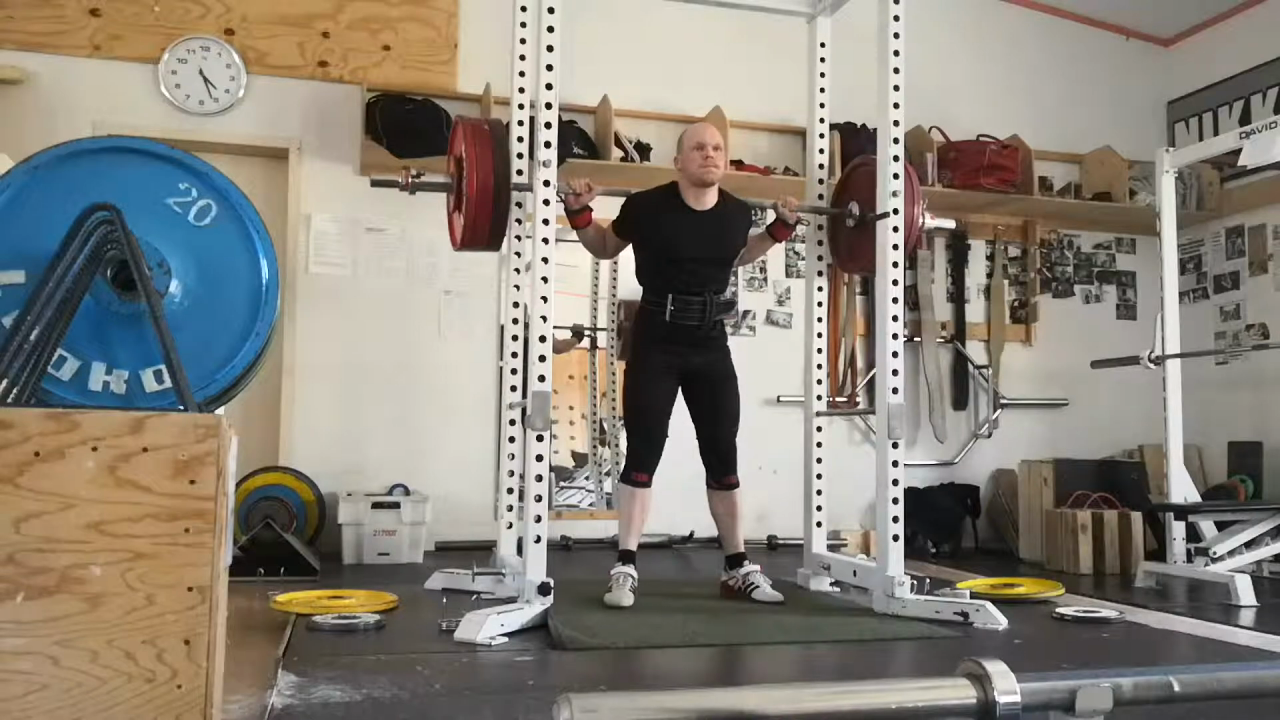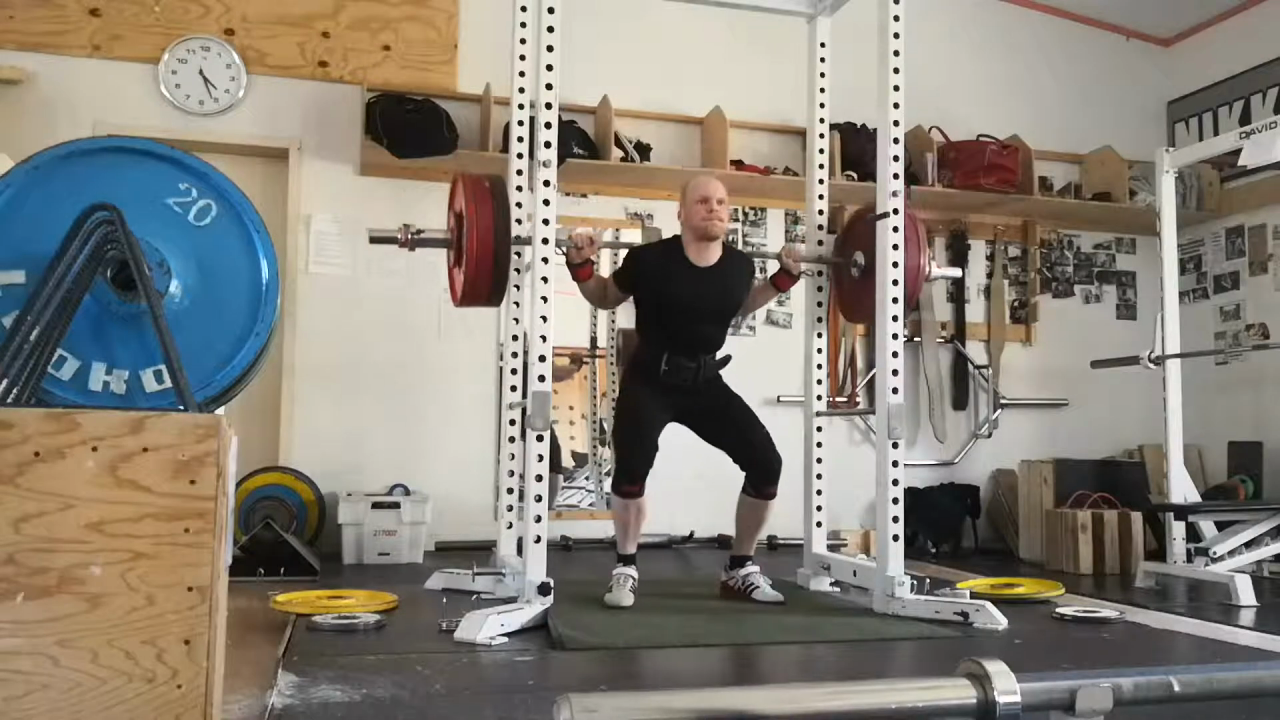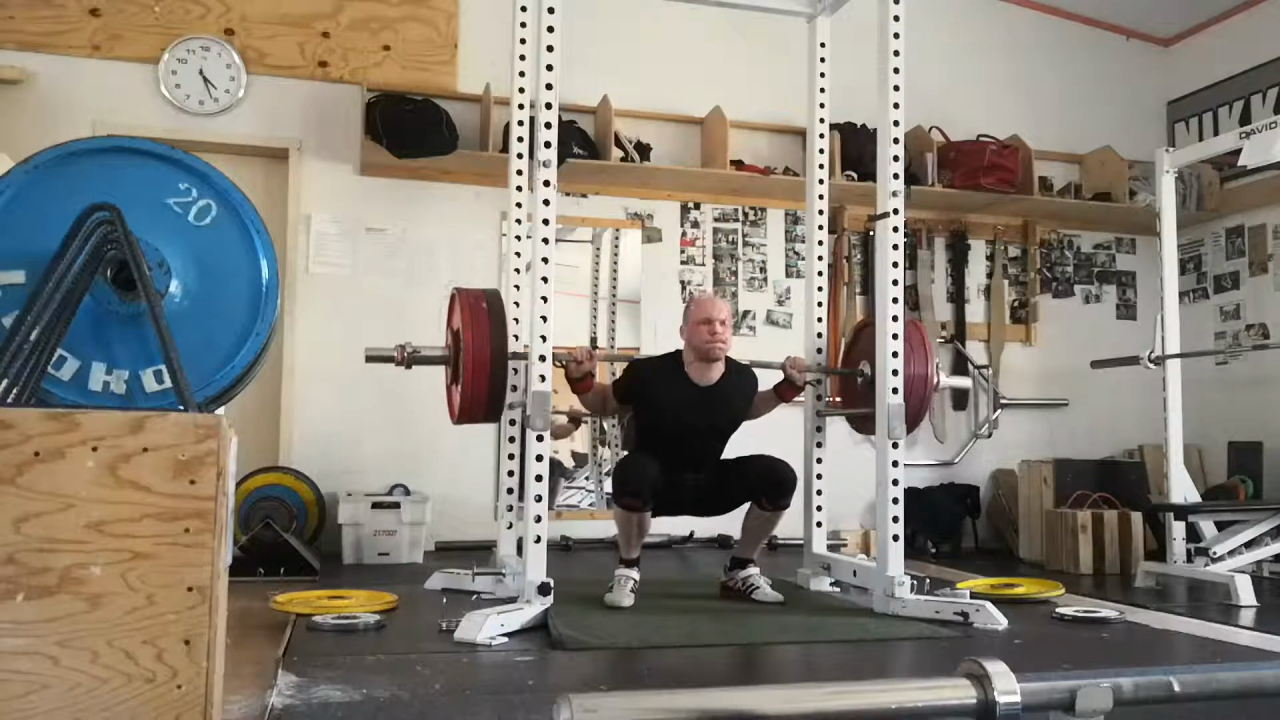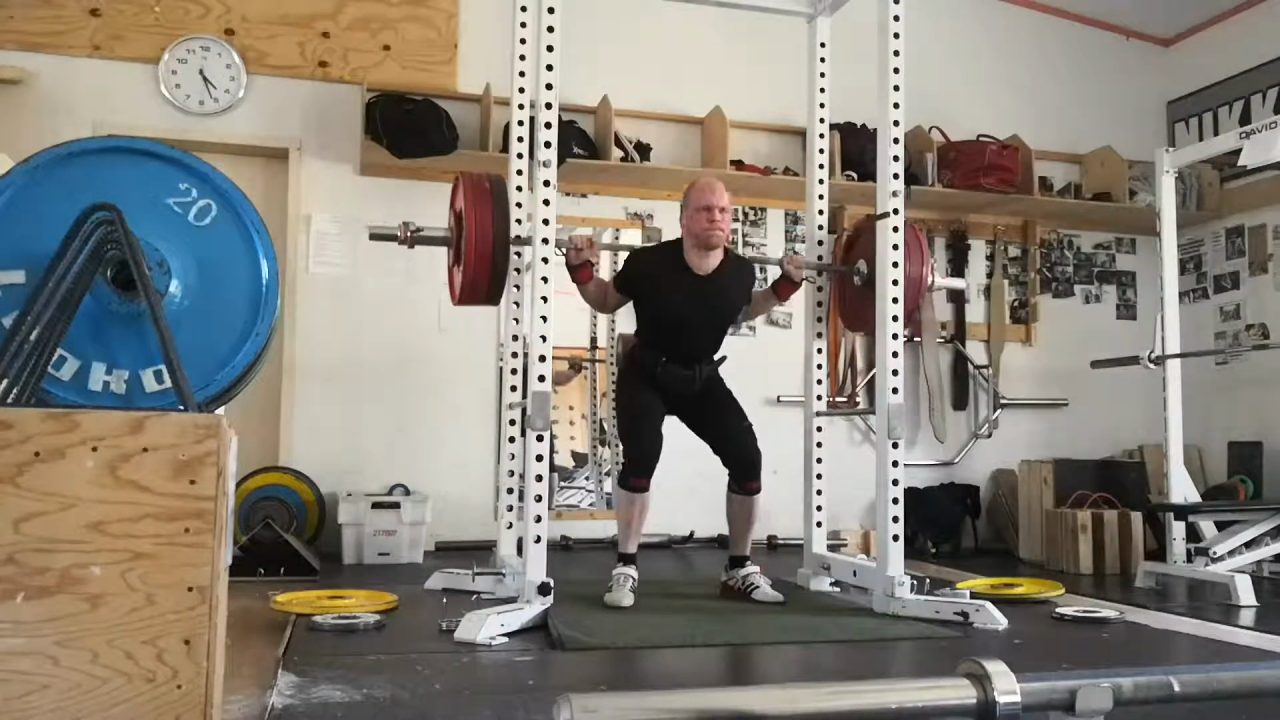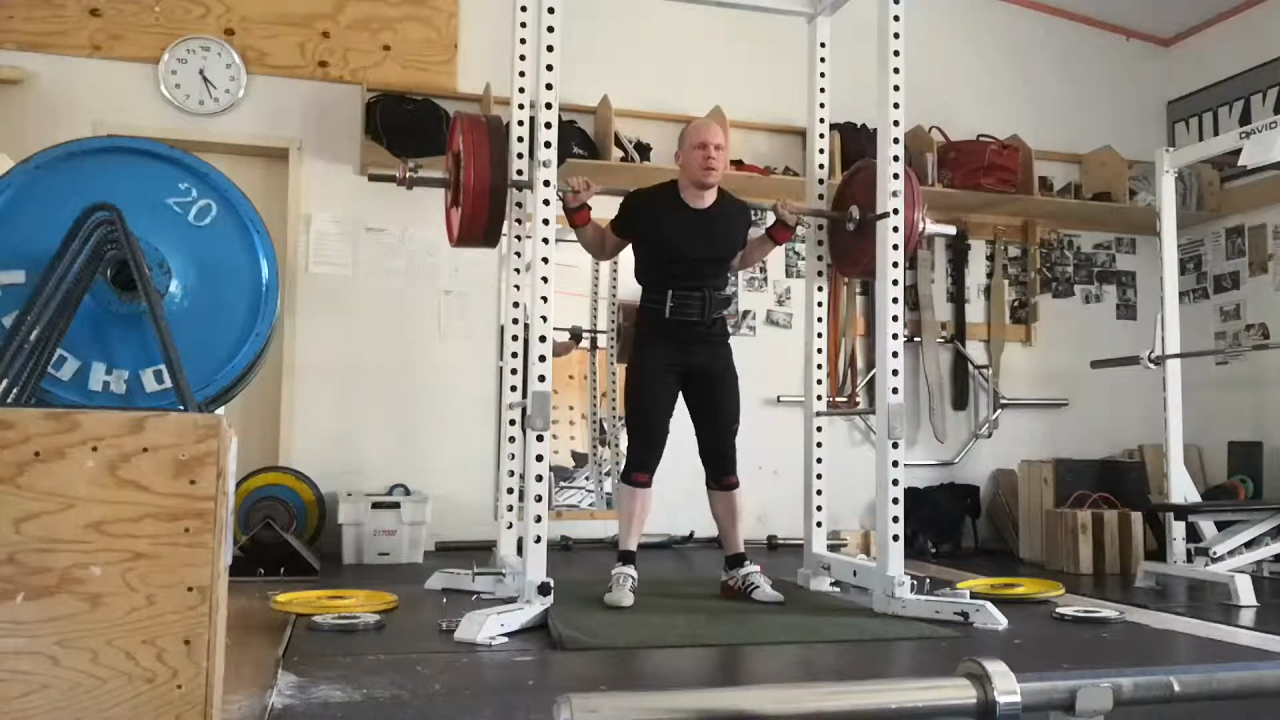
dt=1s
person 1, frame 1
left shoulder: (737, 213)
right shoulder: (647, 207)
right elbow: (605, 248)
left wrist: (781, 228)
right wrist: (578, 213)
left hip: (710, 343)
right hip: (656, 342)
left knee: (723, 457)
right knee: (643, 454)
left ankle: (738, 568)
right ankle: (625, 568)
person 1, frame 2
left shoulder: (740, 266)
right shoulder: (650, 260)
right elbow: (605, 298)
left wrist: (784, 277)
right wrist: (581, 266)
left hip: (705, 382)
right hip: (650, 381)
left knee: (766, 462)
right knee: (632, 463)
left ankle: (739, 569)
right ankle: (625, 569)
person 1, frame 3
left shoulder: (742, 379)
right shoulder: (650, 374)
right elbow: (606, 405)
left wrist: (788, 388)
right wrist: (580, 379)
left hip: (708, 483)
right hip: (652, 476)
left knee: (781, 477)
right knee: (634, 475)
left ankle: (739, 571)
right ankle: (628, 570)
person 1, frame 4
left shoulder: (740, 271)
right shoulder: (649, 263)
right elbow: (606, 302)
left wrist: (785, 285)
right wrist: (580, 269)
left hip: (702, 379)
right hip: (645, 377)
left knee: (747, 459)
right knee: (641, 458)
left ankle: (739, 571)
right ankle: (625, 570)
person 1, frame 5
left shoulder: (736, 213)
right shoulder: (646, 204)
right elbow: (603, 248)
left wrist: (781, 230)
right wrist: (577, 212)
left hip: (712, 341)
right hip: (656, 339)
left knee: (722, 453)
right knee: (644, 451)
left ankle: (738, 568)
right ankle: (625, 568)
